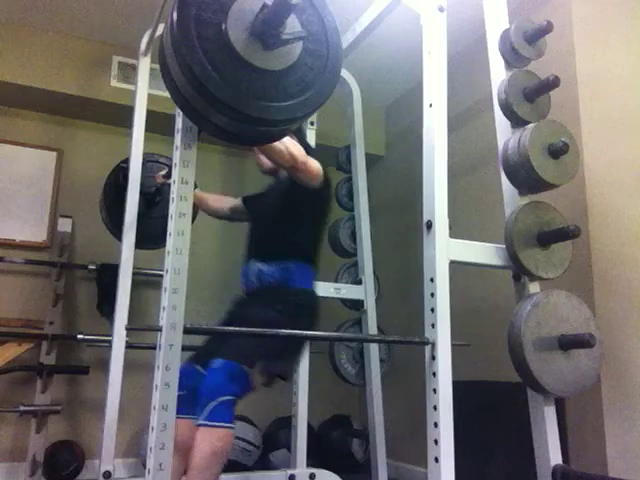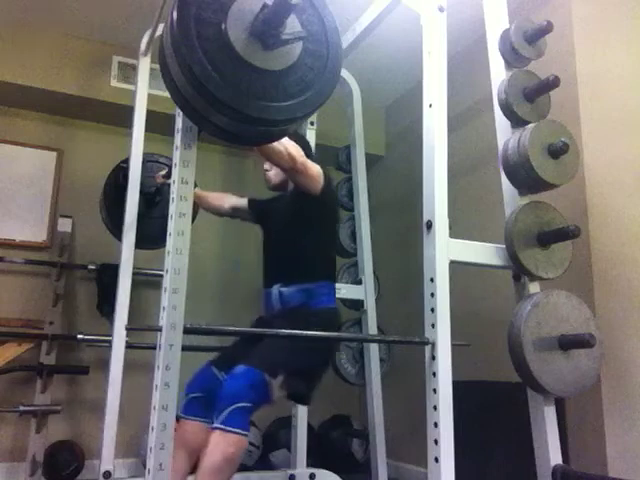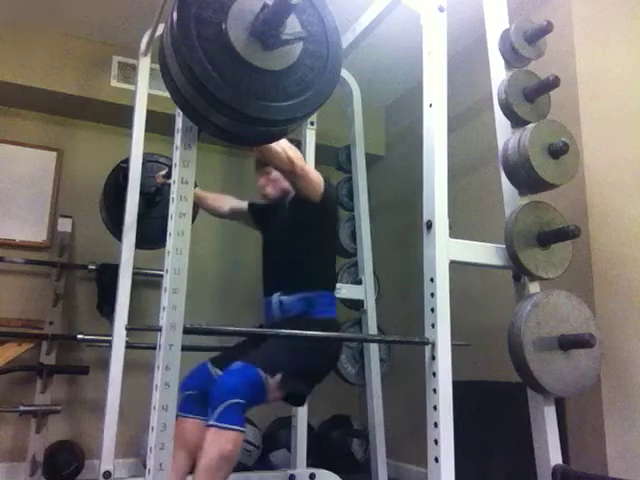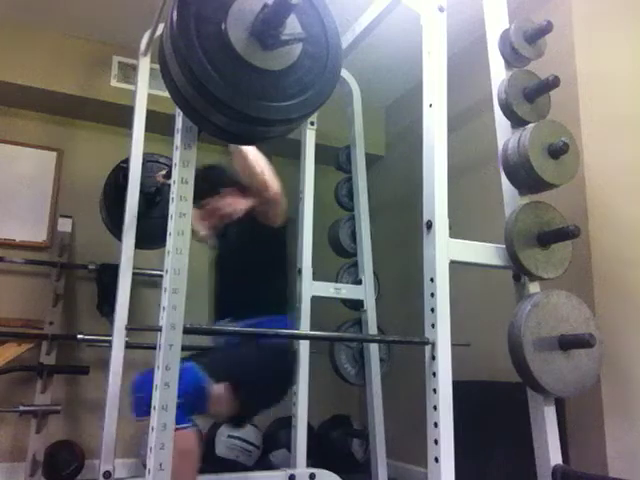
dt=0.2s
person 1, frame 1
left shoulder: (308, 182)
right shoulder: (268, 197)
left elbow: (294, 157)
right elbow: (224, 207)
left hip: (287, 303)
right hip: (254, 302)
left knee: (219, 388)
right knee: (189, 385)
person 1, frame 2
left shoulder: (315, 193)
right shoulder: (275, 207)
left elbow: (293, 160)
right elbow: (226, 205)
left hip: (310, 321)
right hip: (276, 320)
left knee: (237, 395)
right knee: (200, 391)
person 1, frame 3
left shoulder: (312, 201)
right shoulder: (270, 211)
left elbow: (294, 165)
right elbow: (224, 204)
left hip: (310, 330)
right hip: (279, 327)
left knee: (230, 391)
right knee: (194, 389)
person 1, frame 4
left shoulder: (260, 223)
right shoulder: (229, 231)
left elbow: (268, 190)
right elbow: (203, 229)
left hip: (266, 353)
right hip: (236, 348)
right knee: (148, 388)
